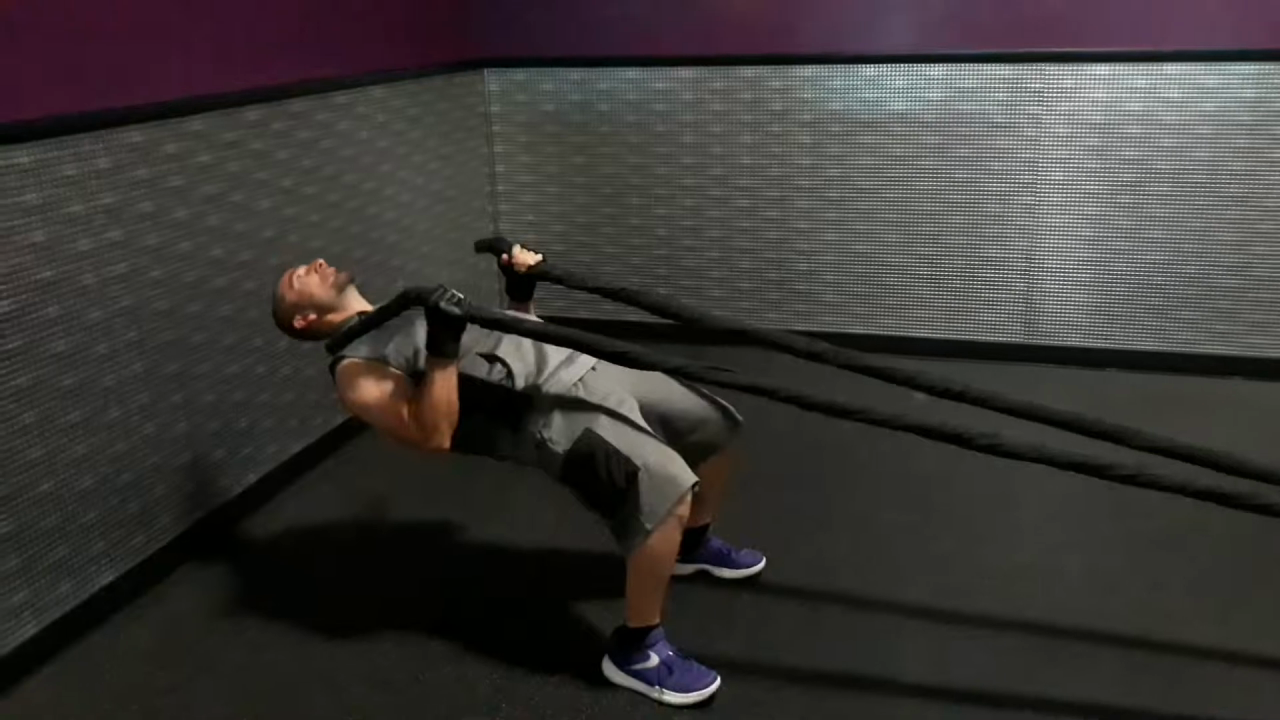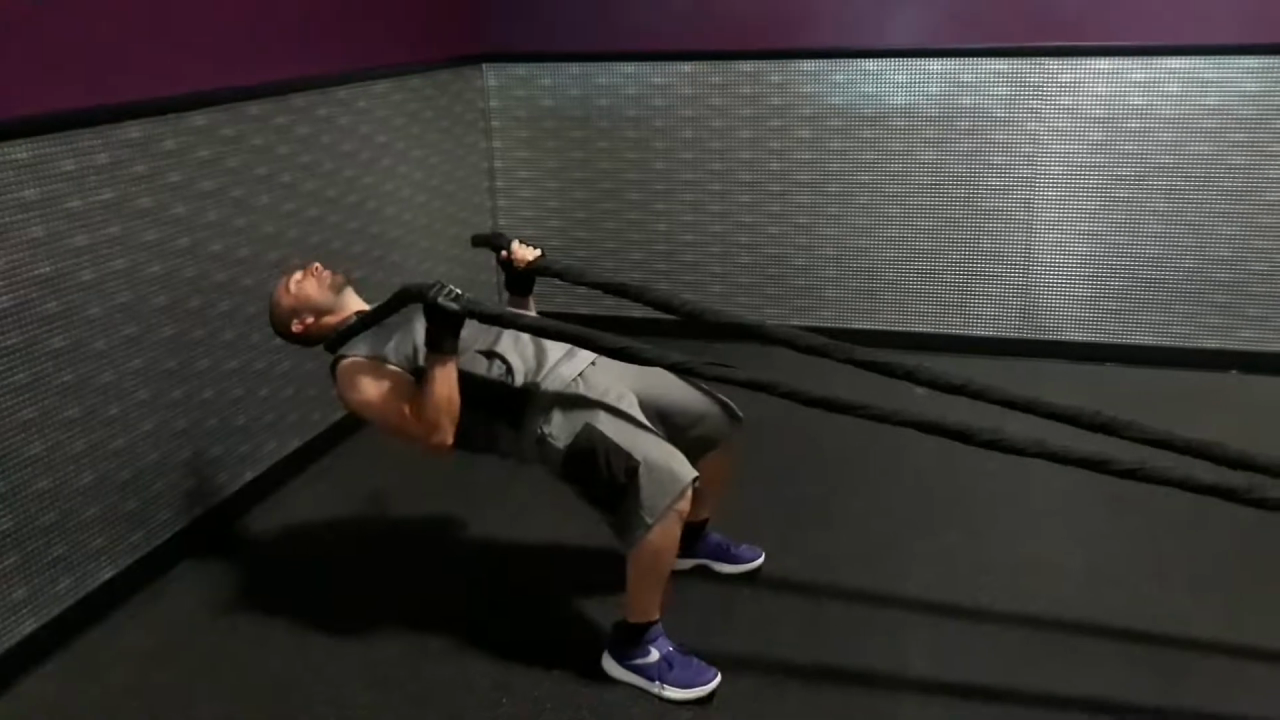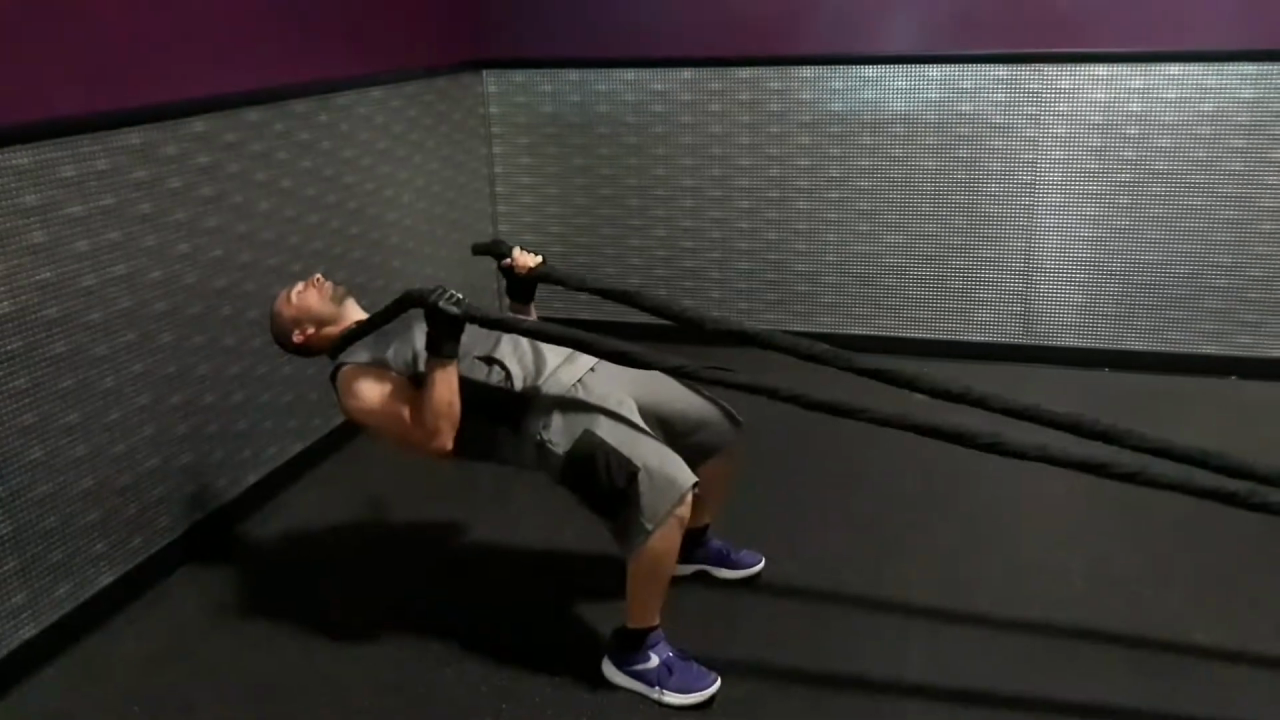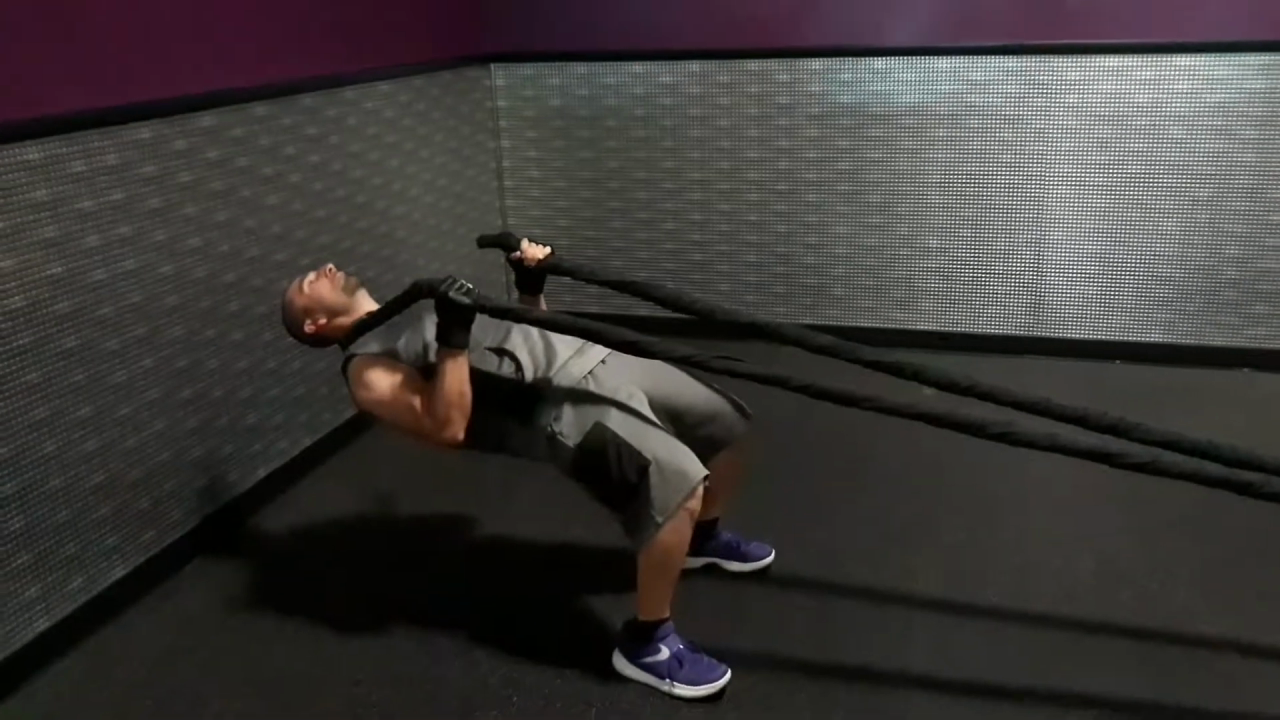
dt=0.5s
person 1, frame 1
left shoulder: (406, 316)
right shoulder: (355, 368)
right elbow: (434, 435)
left wrist: (520, 292)
right wrist: (441, 346)
right hip: (552, 406)
left knee: (717, 428)
right knee: (667, 489)
left ankle: (694, 544)
right ankle: (634, 650)
person 1, frame 2
left shoulder: (406, 315)
right shoulder: (356, 367)
right elbow: (437, 432)
left wrist: (520, 286)
right wrist: (442, 343)
right hip: (553, 405)
left knee: (717, 423)
right knee: (668, 484)
left ankle: (693, 538)
right ankle: (635, 645)
person 1, frame 3
left shoulder: (404, 325)
right shoulder: (355, 376)
right elbow: (437, 438)
left wrist: (521, 293)
right wrist: (443, 348)
right hip: (553, 409)
left knee: (718, 430)
right knee: (668, 490)
left ankle: (694, 545)
right ankle: (635, 650)
person 1, frame 4
left shoulder: (412, 317)
right shoulder: (367, 366)
right elbow: (448, 428)
left wrist: (531, 285)
right wrist: (453, 337)
right hip: (562, 401)
left knee: (727, 425)
right knee: (679, 483)
left ankle: (704, 537)
right ankle: (646, 643)
